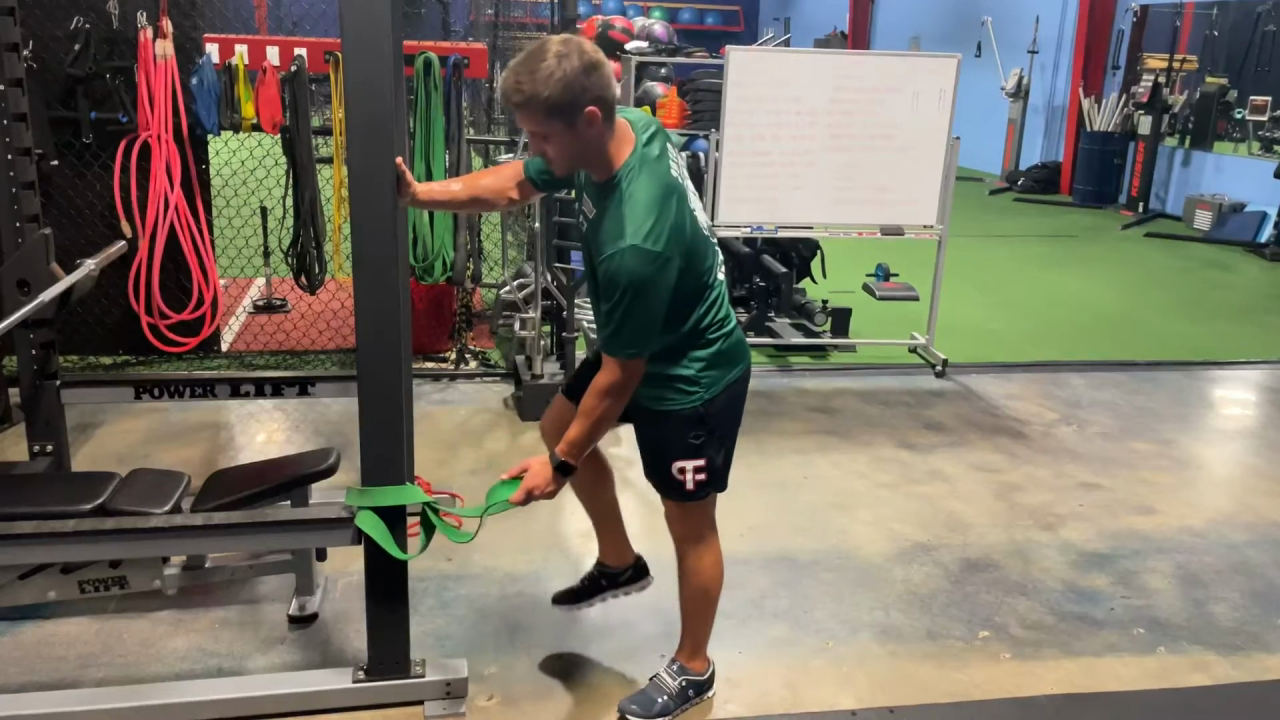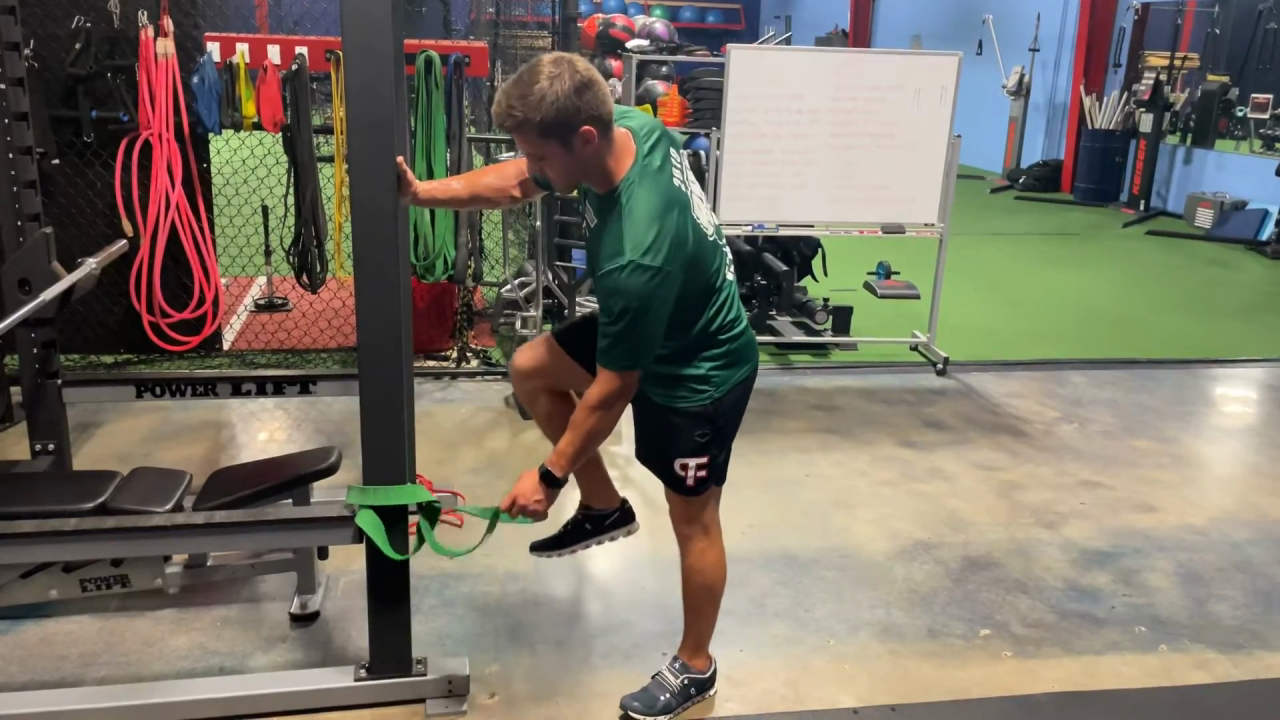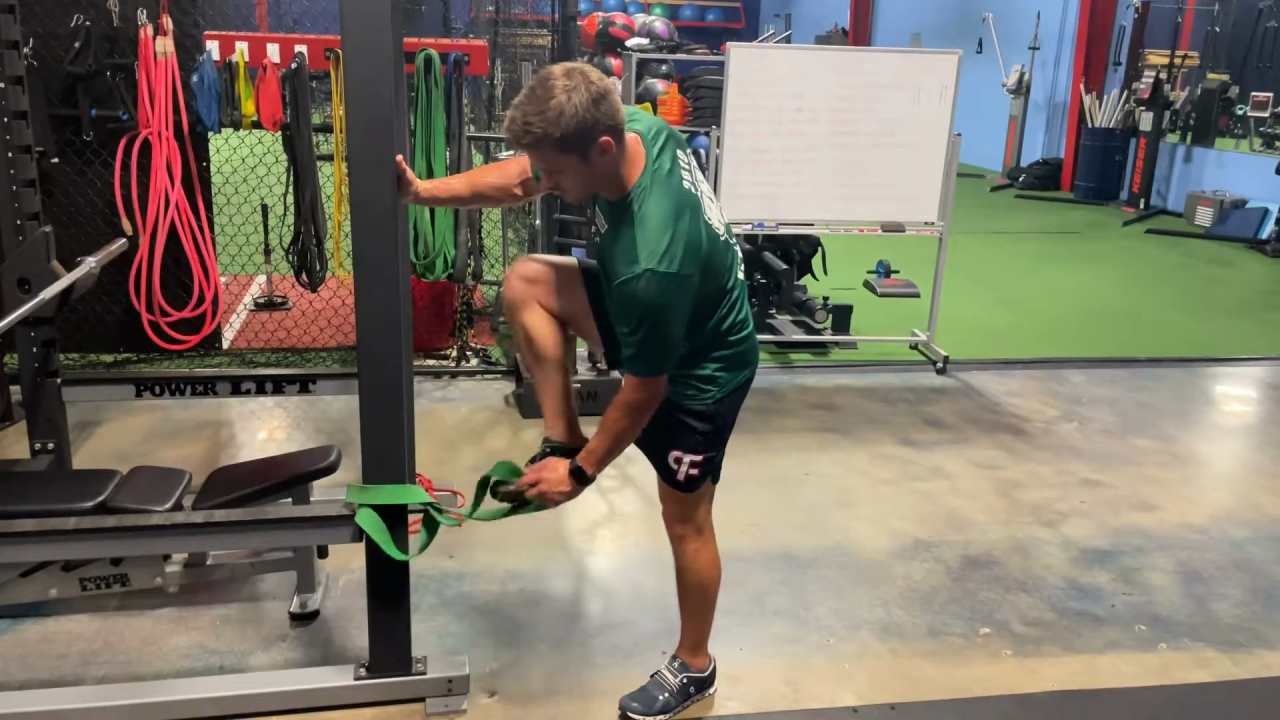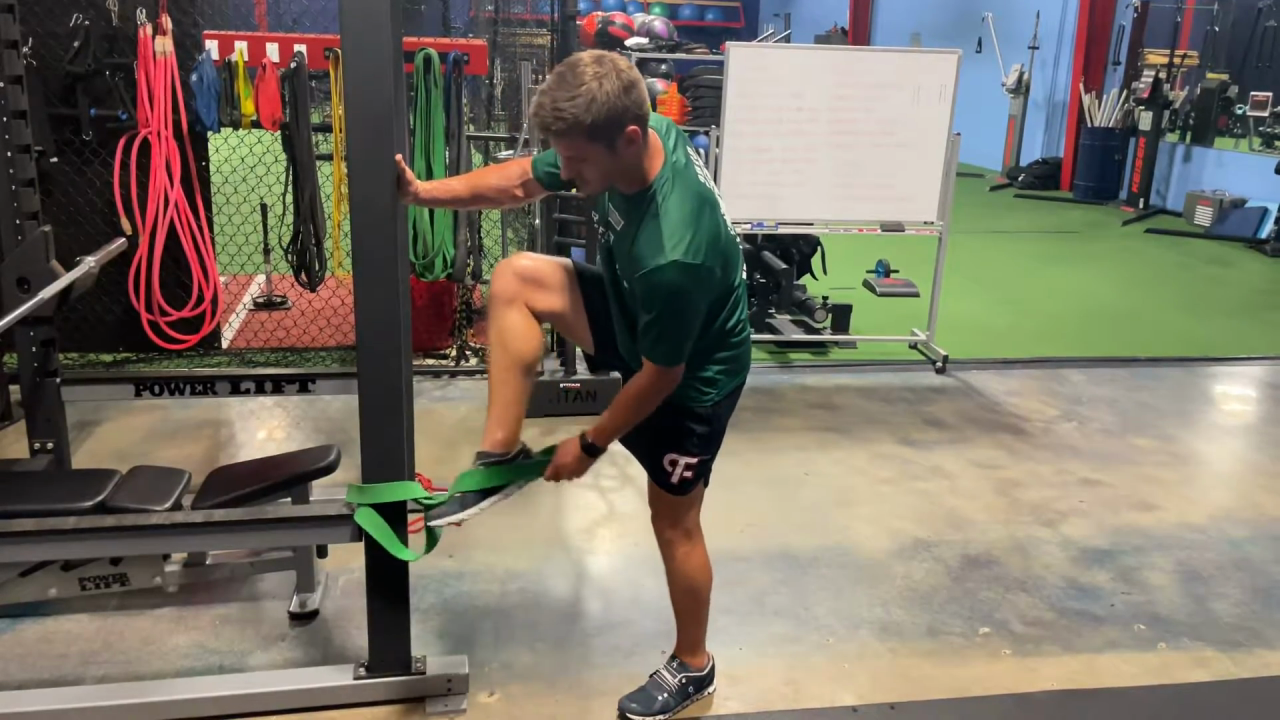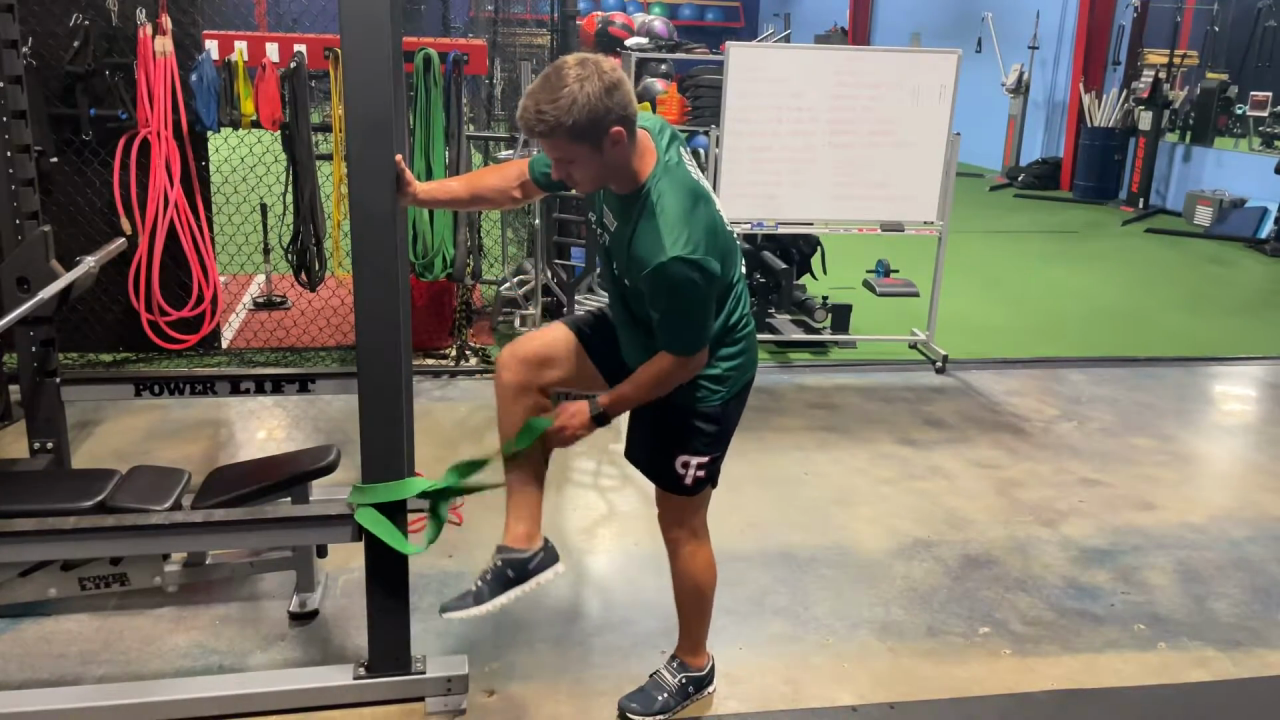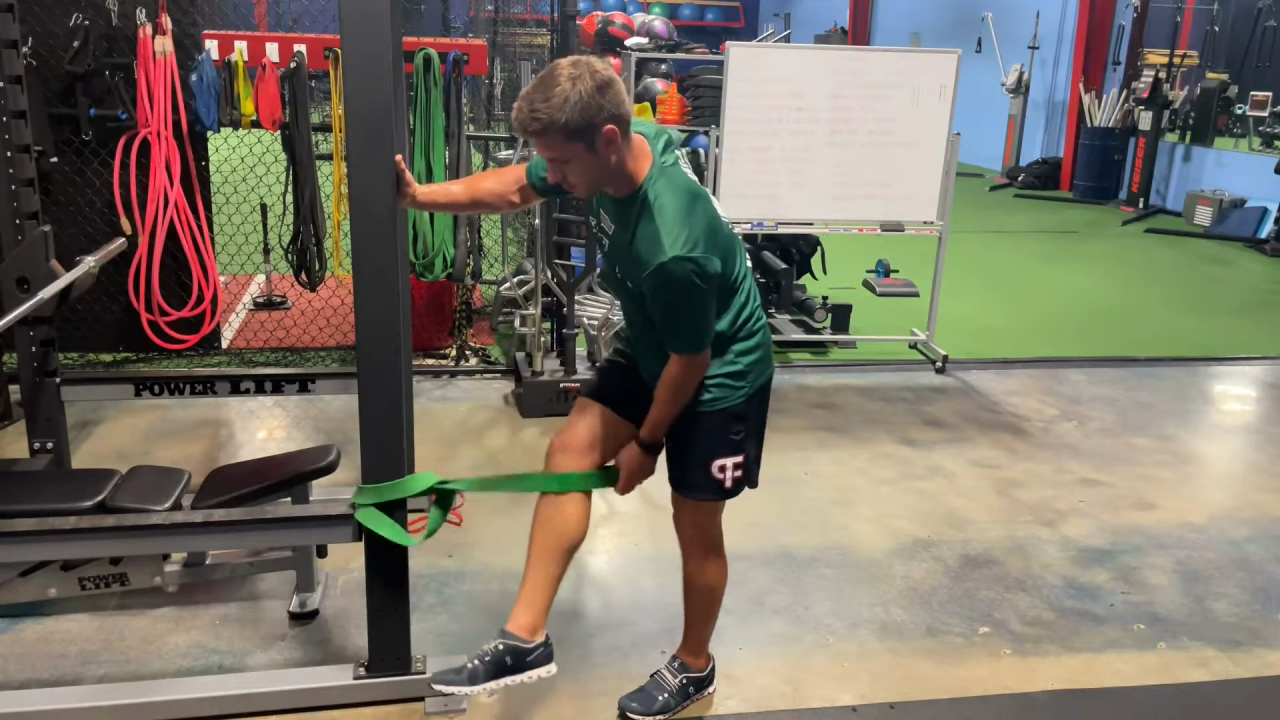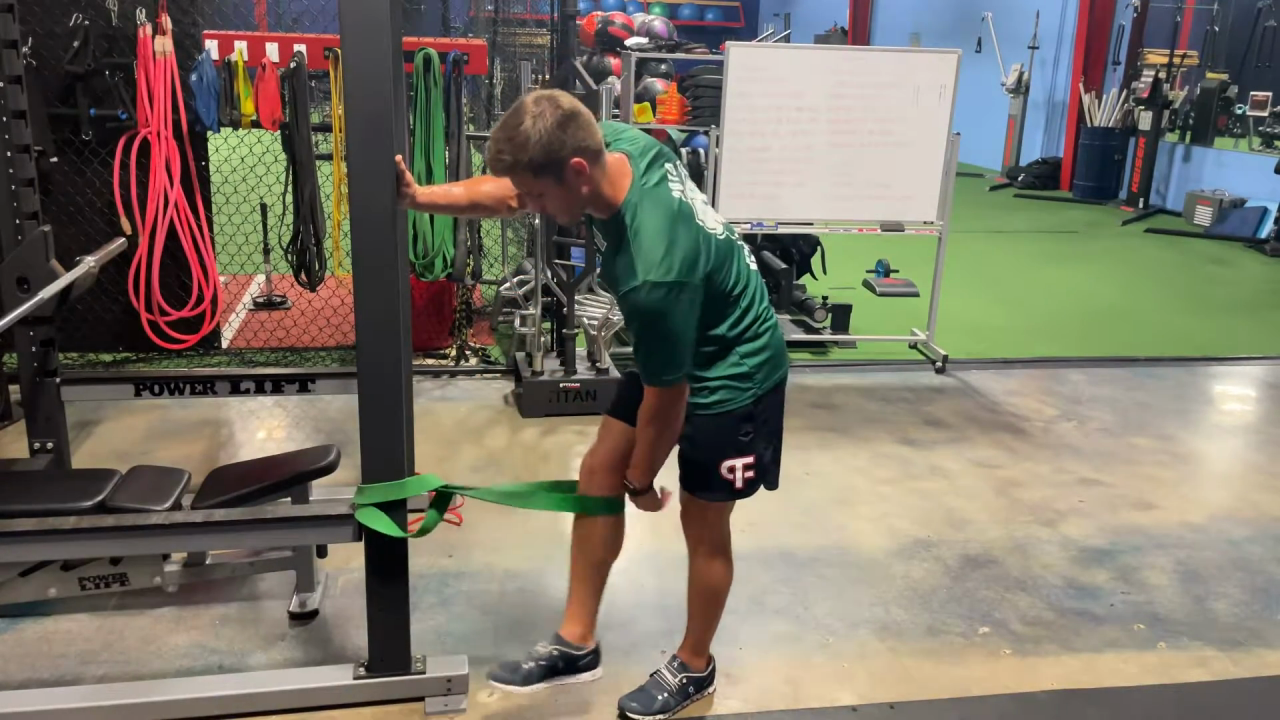
dt=0.5s
person 1, frame 1
left shoulder: (635, 244)
right shoulder: (625, 127)
left elbow: (621, 377)
right elbow: (514, 184)
left wrist: (560, 464)
right wrist: (420, 193)
left hip: (693, 375)
right hip: (647, 343)
left knee: (689, 523)
right knee: (557, 427)
right ankle: (618, 560)
person 1, frame 2
left shoulder: (635, 258)
right shoulder: (629, 127)
left elbow: (613, 389)
right elbow: (516, 184)
left wrist: (550, 476)
right wrist: (424, 192)
left hip: (700, 371)
right hip: (654, 331)
left knee: (692, 519)
right knee: (529, 369)
left ankle: (695, 666)
right ankle: (604, 507)
person 1, frame 3
left shoulder: (652, 263)
right shoulder: (631, 128)
left elbow: (643, 392)
right elbow: (518, 179)
left wrist: (581, 474)
right wrist: (425, 190)
left hip: (700, 368)
right hip: (657, 322)
left knee: (684, 519)
right knee: (526, 280)
left ankle: (693, 666)
right ankle: (560, 440)
person 1, frame 4
left shoulder: (674, 255)
right shoulder: (635, 135)
left elbow: (660, 375)
right elbow: (521, 180)
left wrist: (589, 445)
right wrist: (424, 191)
left hip: (693, 374)
right hip: (635, 315)
left knee: (672, 521)
right knee: (514, 278)
left ankle: (693, 666)
right ankle: (501, 456)
person 1, frame 5
left shoulder: (673, 250)
right shoulder: (623, 138)
left elbow: (684, 360)
right elbow: (518, 183)
left wrist: (598, 410)
right wrist: (423, 192)
left hip: (701, 373)
right hip: (637, 330)
left knee: (679, 520)
right knee: (519, 365)
left ankle: (693, 665)
right ankle: (523, 551)
person 1, frame 6
left shoulder: (673, 248)
right shoulder: (618, 144)
left elbow: (689, 363)
right elbow: (514, 188)
left wrist: (644, 445)
right wrist: (421, 195)
left hip: (719, 375)
right hip: (649, 349)
left knee: (695, 524)
right knee: (567, 452)
left ankle: (693, 666)
right ankle: (525, 638)
person 1, frame 7
left shoulder: (653, 272)
right shoulder: (617, 143)
left elbow: (668, 397)
right elbow: (510, 194)
left wrist: (642, 479)
right wrist: (420, 196)
left hip: (732, 373)
right hip: (675, 356)
left knee: (702, 522)
right knee: (598, 475)
left ankle: (694, 665)
right ankle: (574, 643)
